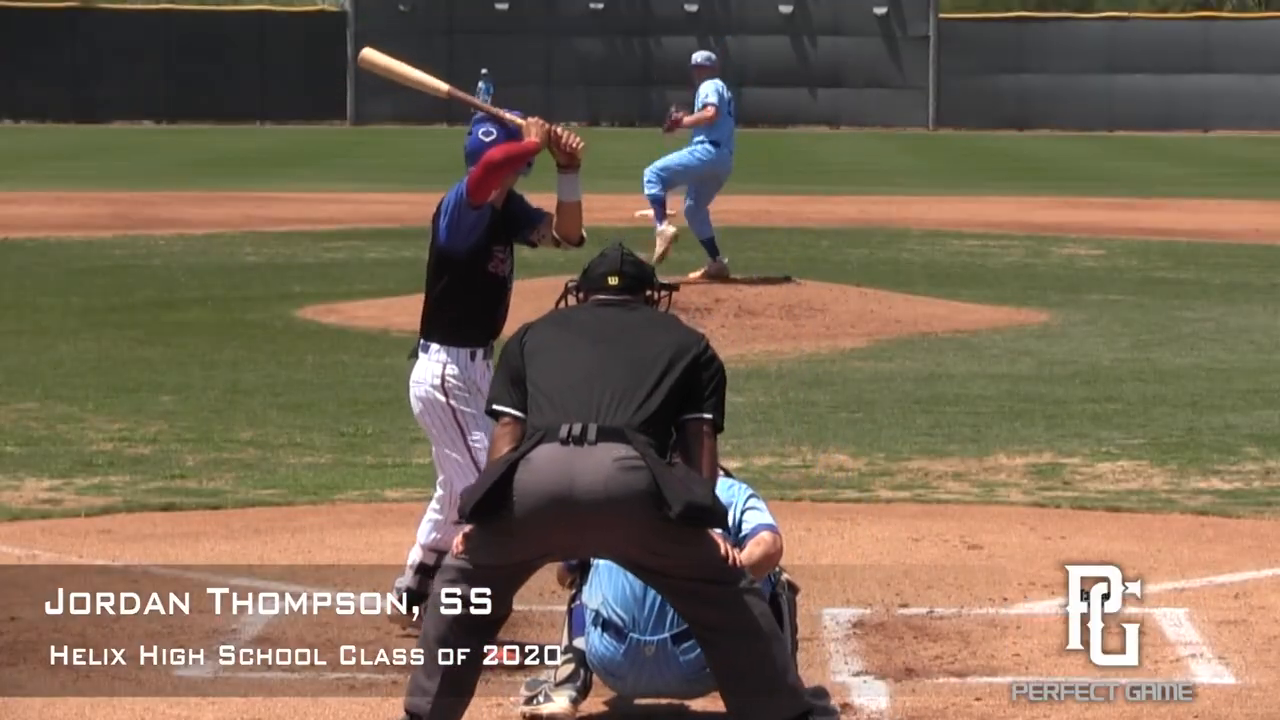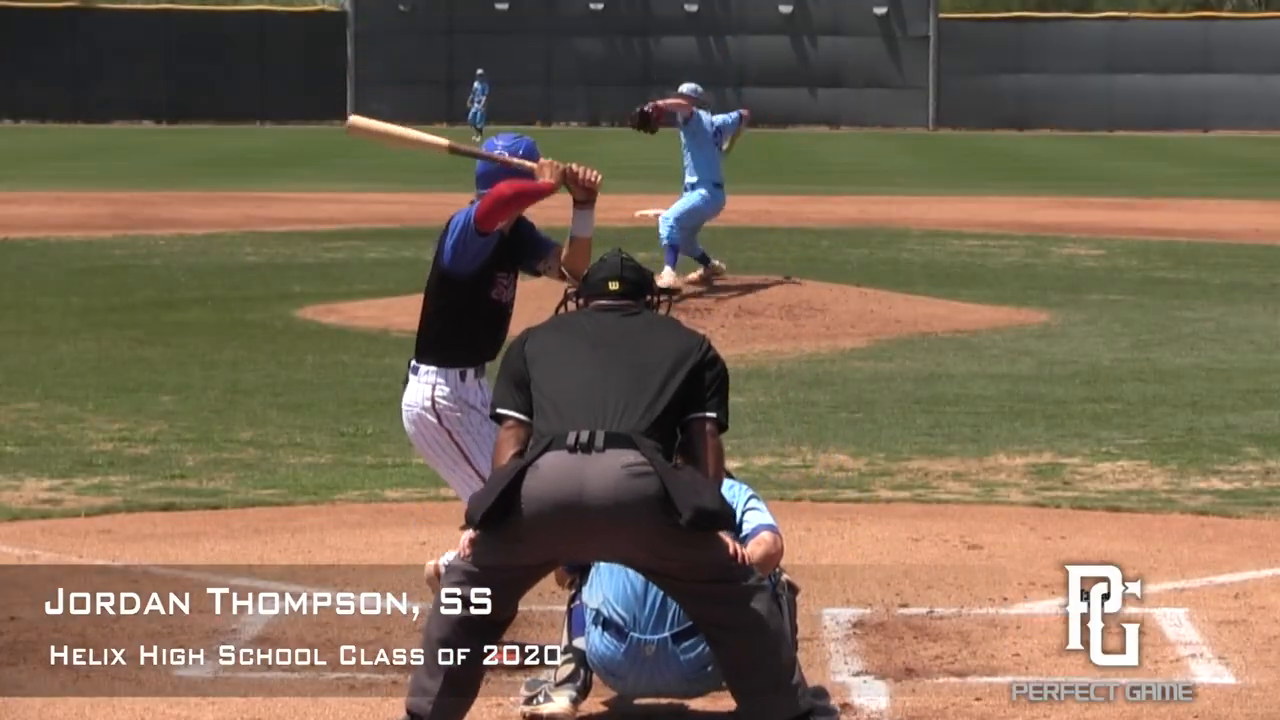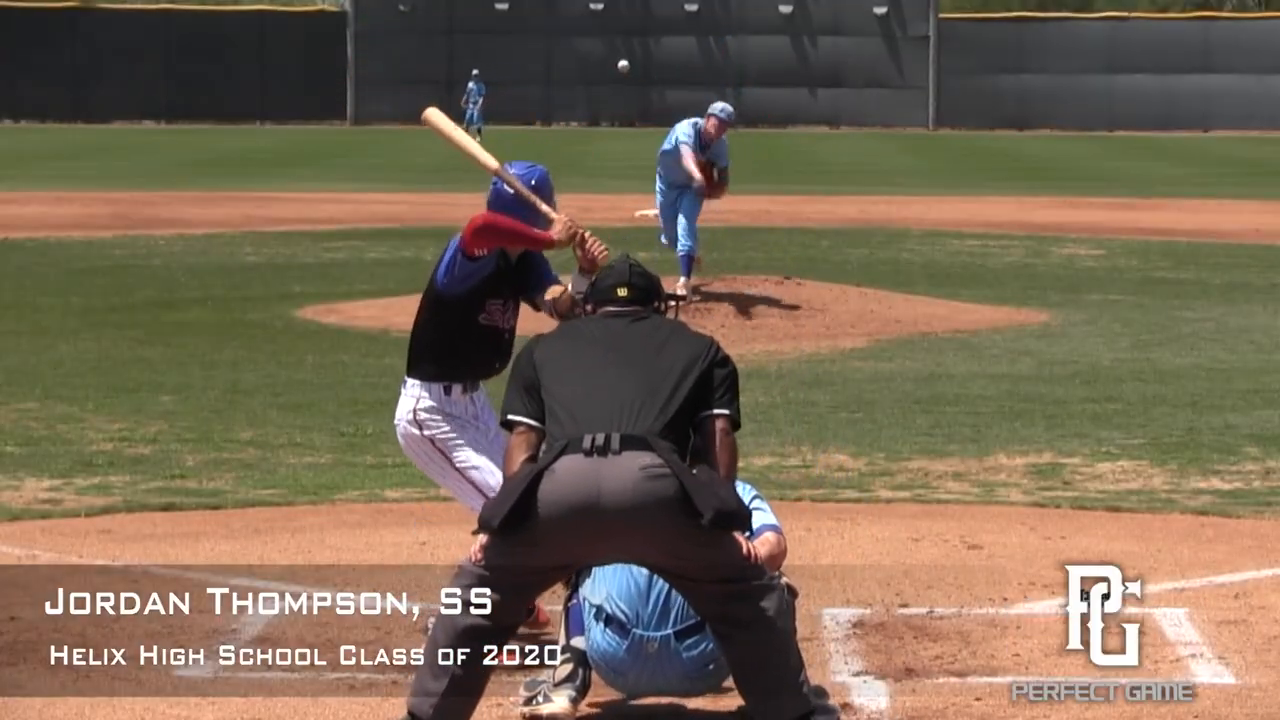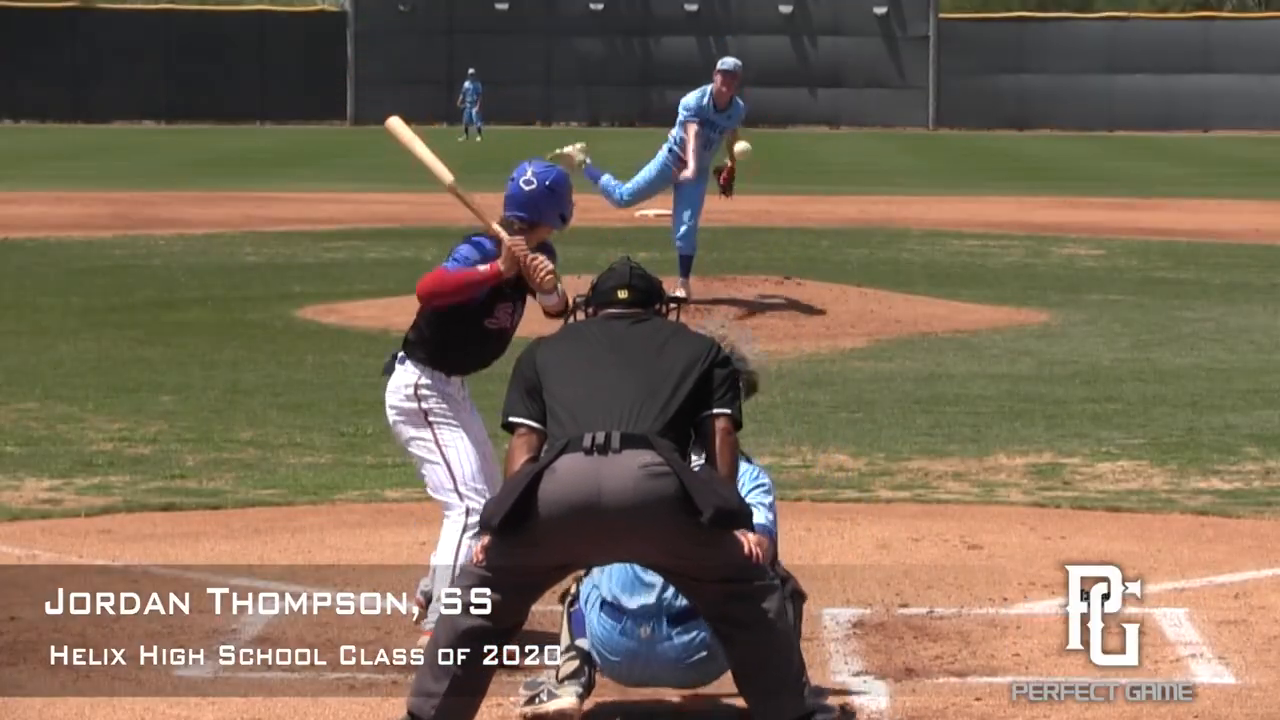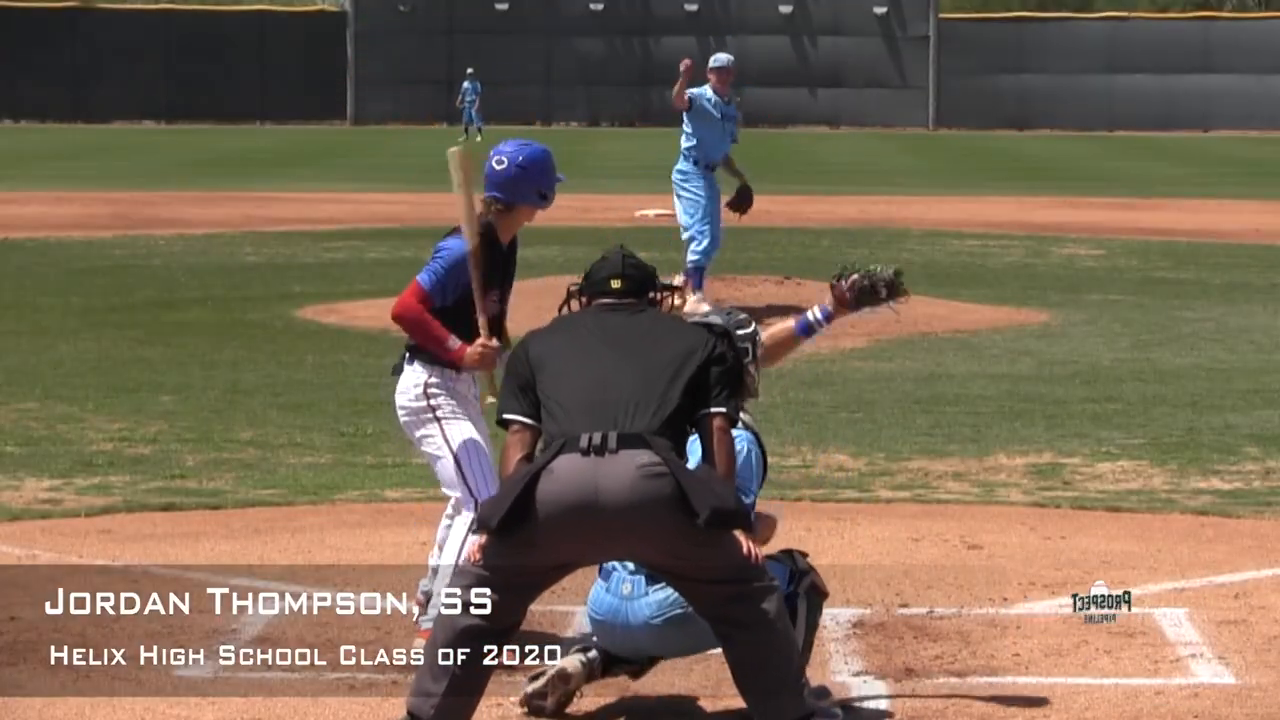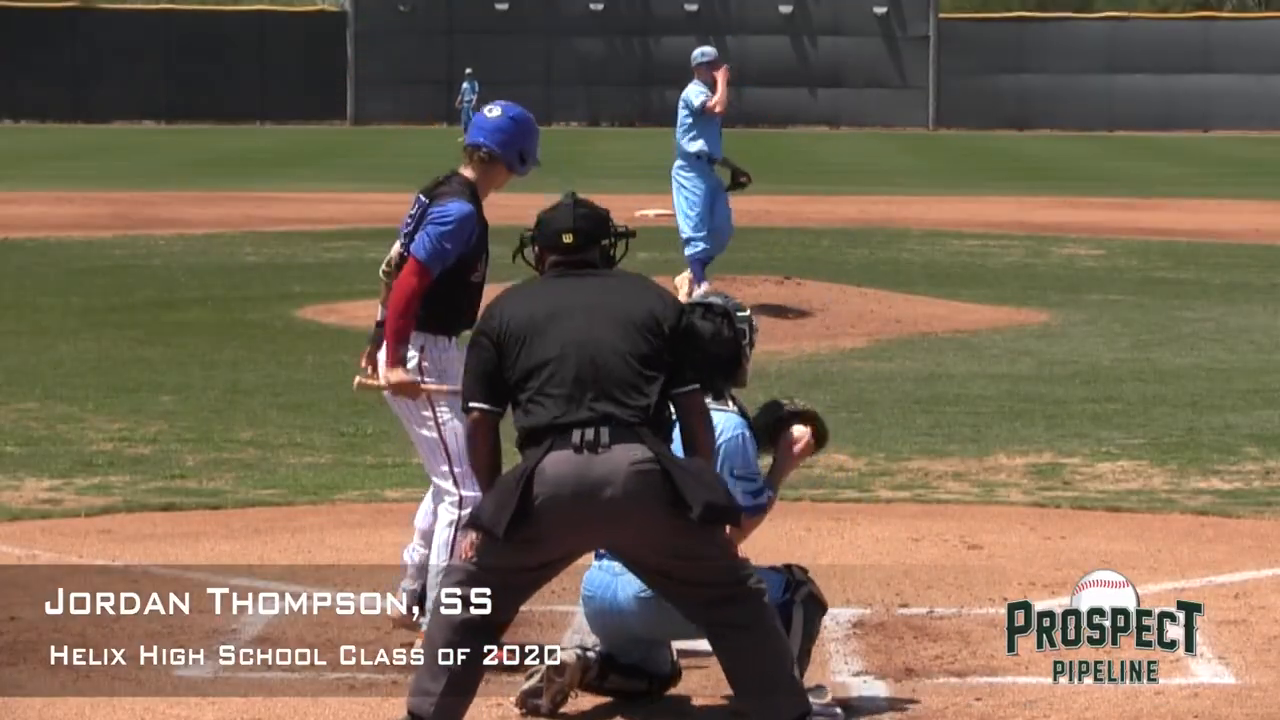
dt=0.3s
person 1, frame 1
left shoulder: (506, 207)
right shoulder: (461, 204)
left elbow: (566, 234)
right elbow: (490, 165)
left wrist: (567, 171)
right wrist: (532, 144)
left hip: (471, 368)
right hip: (446, 373)
left knee: (460, 491)
left ankle: (415, 593)
person 1, frame 2
left shoulder: (514, 231)
right shoulder: (467, 226)
left elbow: (571, 268)
right elbow: (499, 197)
left wrist: (584, 205)
right wrist: (548, 185)
left hip: (471, 386)
right hip: (438, 394)
person 1, frame 3
left shoulder: (528, 264)
right shoulder: (474, 254)
left elbow: (560, 303)
right elbow: (479, 226)
left wrist: (585, 270)
right wrist: (547, 240)
left hip: (473, 404)
right hip: (429, 411)
person 1, frame 4
left shoulder: (533, 251)
right shoulder: (479, 250)
left elbow: (555, 305)
right elbow: (426, 291)
left wrist: (550, 283)
right wrist: (497, 270)
left hip: (451, 387)
right hip: (420, 389)
left knee: (484, 496)
right knee: (470, 503)
left ankle: (437, 591)
right ankle: (440, 629)
person 1, frame 5
left shoulder: (505, 242)
right shoulder: (464, 249)
right elbow: (405, 310)
left wrist: (503, 354)
right wrist: (459, 353)
left hip: (454, 384)
right hip: (432, 388)
left knee: (471, 494)
right knee: (482, 501)
left ankle: (436, 592)
right ankle: (438, 627)
person 1, frame 6
left shoulder: (441, 193)
right shoulder: (459, 211)
left elbow: (392, 268)
right elbow: (407, 283)
left wrist: (381, 345)
right wrist: (392, 359)
left hip: (428, 355)
right hip: (424, 361)
left knee: (450, 484)
right knee: (462, 493)
left ankle: (416, 596)
person 2, frame 1
left shoulder: (534, 332)
right shoulder: (687, 342)
left elbow: (508, 431)
right elbow: (701, 437)
left wrist: (486, 512)
right wrist: (705, 519)
left hip: (539, 477)
right hip: (631, 479)
left knee: (464, 588)
right knee: (725, 597)
person 2, frame 2
left shoulder: (535, 339)
right shoulder: (690, 344)
left elbow: (512, 434)
right elbow: (705, 438)
left wrist: (491, 517)
right wrist: (711, 520)
left hip: (548, 482)
right hip: (639, 483)
left knee: (470, 590)
right knee: (736, 595)
person 2, frame 3
left shoulder: (544, 346)
right shoulder: (699, 347)
left elbow: (523, 441)
right elbow: (719, 435)
left wrist: (504, 522)
right wrist: (722, 516)
left hip: (562, 486)
right hip: (655, 485)
left knee: (480, 593)
right knee: (747, 595)
person 2, frame 4
left shoulder: (545, 348)
right shoulder: (700, 347)
left elbow: (524, 442)
right elbow: (721, 433)
left wrist: (504, 521)
right wrist: (726, 517)
left hip: (563, 484)
right hip: (656, 483)
left knee: (482, 593)
right knee: (748, 592)
person 2, frame 5
left shoulder: (540, 341)
right shoulder: (696, 339)
left elbow: (519, 438)
right elbow: (717, 432)
left wrist: (502, 520)
right wrist: (727, 518)
left hip: (561, 485)
right hip: (651, 482)
left knee: (479, 591)
right knee: (745, 591)
person 2, frame 6
left shoulder: (504, 309)
right shoulder: (654, 299)
left elbow: (479, 422)
right elbow: (692, 409)
left wrist: (493, 505)
right wrist: (705, 499)
left hip: (551, 476)
right hip: (641, 472)
left knee: (470, 591)
right knee: (728, 595)
person 3, frame 1
right shoulder: (732, 490)
left elbow: (565, 575)
right elbow: (768, 547)
left hip: (610, 665)
right hip: (697, 665)
left knee: (582, 580)
right knee: (774, 582)
left ankle: (565, 689)
person 3, frame 2
right shoulder: (732, 490)
left elbow: (562, 573)
right elbow: (769, 548)
left hip: (611, 665)
right hip: (697, 666)
left knee: (580, 580)
right knee: (771, 580)
left ankle: (565, 691)
person 3, frame 3
right shoulder: (737, 491)
right elbow: (772, 550)
left hip: (613, 663)
right hip: (700, 665)
left knee: (584, 577)
left ankle: (564, 688)
person 3, frame 4
right shoulder: (745, 474)
right elbow: (758, 552)
left hip: (614, 655)
right hip: (693, 659)
left knee: (584, 587)
right knee: (778, 586)
left ankle: (569, 685)
person 3, frame 5
right shoulder: (735, 439)
left elbow: (746, 357)
left wrist: (822, 315)
right wrist: (760, 528)
left hip: (606, 609)
right hip: (670, 609)
right knee: (796, 574)
left ankle: (581, 664)
person 3, frame 6
right shoulder: (727, 426)
right elbow: (736, 530)
right wrist: (785, 464)
left hip: (598, 589)
right hip: (659, 588)
left knee: (651, 673)
right knee: (796, 591)
left ankle: (579, 667)
person 4, frame 1
left shoulder: (710, 87)
right shoulder: (724, 94)
left elbow: (710, 115)
left wrist: (683, 121)
right wrist: (682, 120)
left hip: (707, 153)
right hip: (724, 161)
left knee: (653, 174)
right knee: (695, 210)
left ankle: (663, 229)
right ankle: (717, 263)
person 4, frame 2
left shoulder: (694, 117)
right shoulder: (716, 121)
left elbow: (684, 105)
right elbow: (744, 114)
left wrist: (662, 104)
right wrist: (729, 143)
left hip: (705, 193)
right hip: (712, 193)
left knee: (669, 221)
right knee: (682, 235)
left ankle: (669, 275)
right ankle: (710, 267)
person 4, frame 3
left shoulder: (721, 145)
right shoulder: (685, 129)
left elbow: (722, 178)
right elbow: (686, 154)
right wrist: (697, 176)
left hip: (691, 188)
right hip: (667, 184)
left knee: (686, 227)
right knee: (670, 239)
left ankle: (684, 284)
right ankle: (691, 253)
person 4, frame 4
left shoulder: (739, 109)
right shoulder: (695, 100)
right elbow: (692, 134)
left wrist: (731, 162)
right wrist: (690, 167)
left hip: (699, 170)
right hip: (673, 161)
left knee: (687, 227)
right knee: (623, 197)
left ankle: (684, 283)
right ankle: (581, 160)
person 4, frame 5
left shoulder: (732, 111)
right shoulder: (699, 97)
right elbow: (678, 100)
left wrist: (742, 179)
right wrist: (684, 78)
left hip: (708, 175)
right hip: (689, 172)
left knee: (711, 240)
right knee: (700, 235)
left ankle: (687, 282)
right ankle: (695, 298)
person 4, frame 6
left shoulder: (709, 96)
right shoulder: (694, 92)
right elbow: (718, 109)
left wrist: (732, 166)
right wrist: (721, 80)
left hip: (708, 171)
right hip: (690, 171)
left knee: (721, 232)
right knee: (697, 234)
left ankle: (691, 278)
right ankle: (698, 290)
